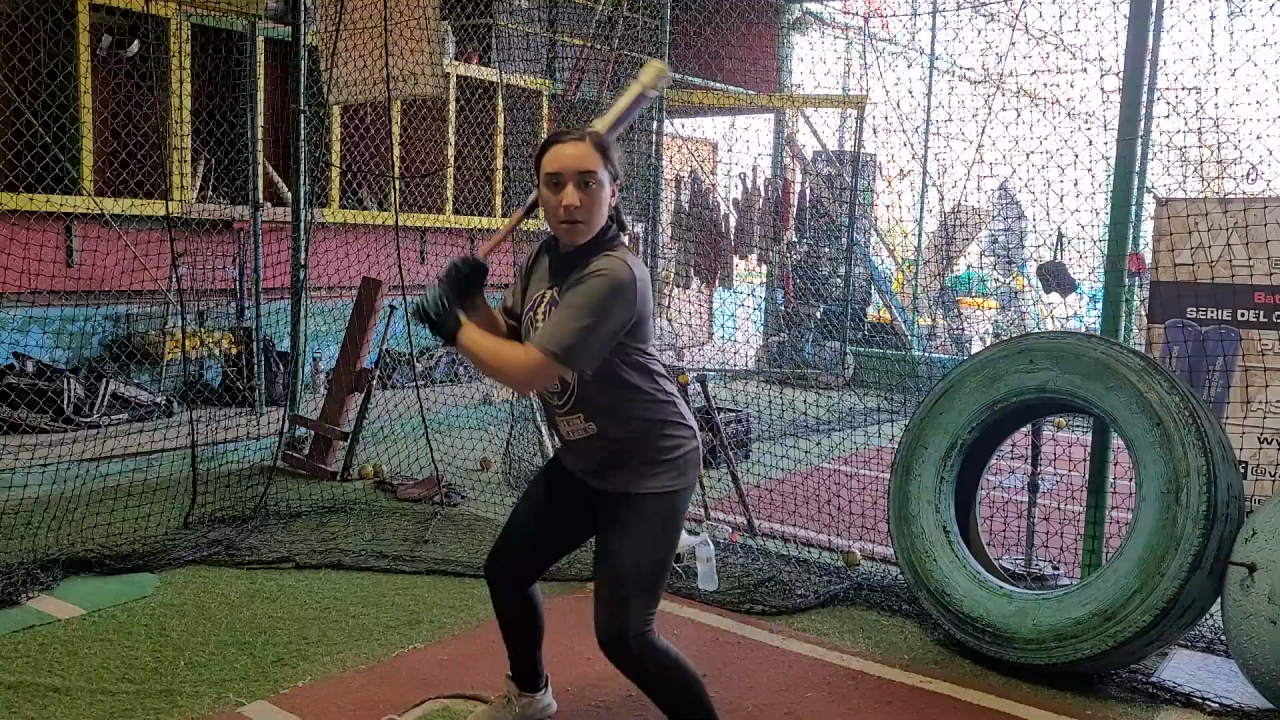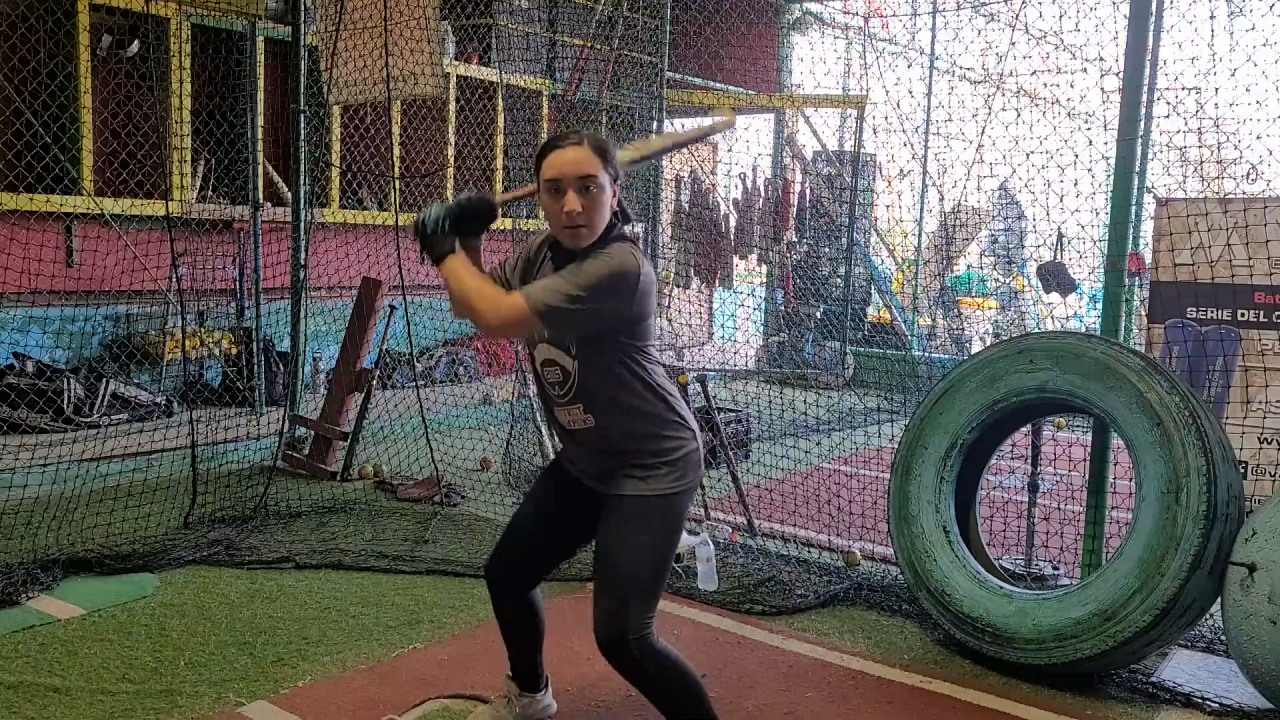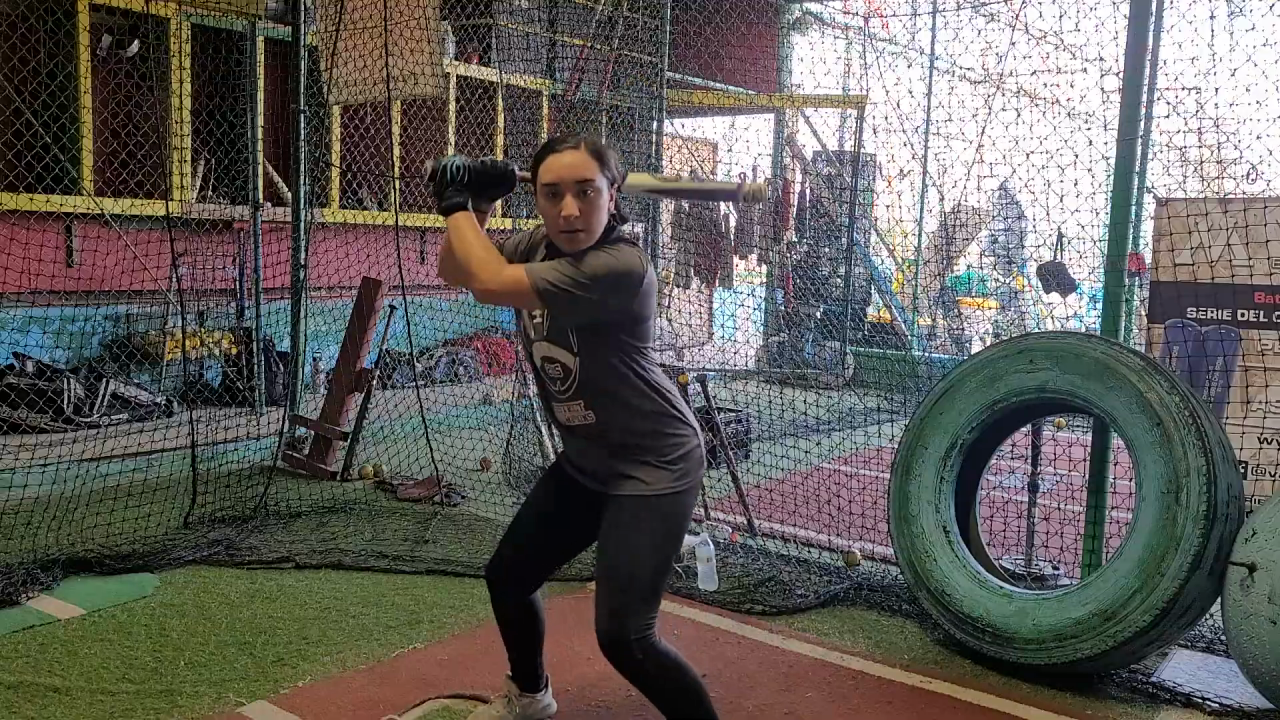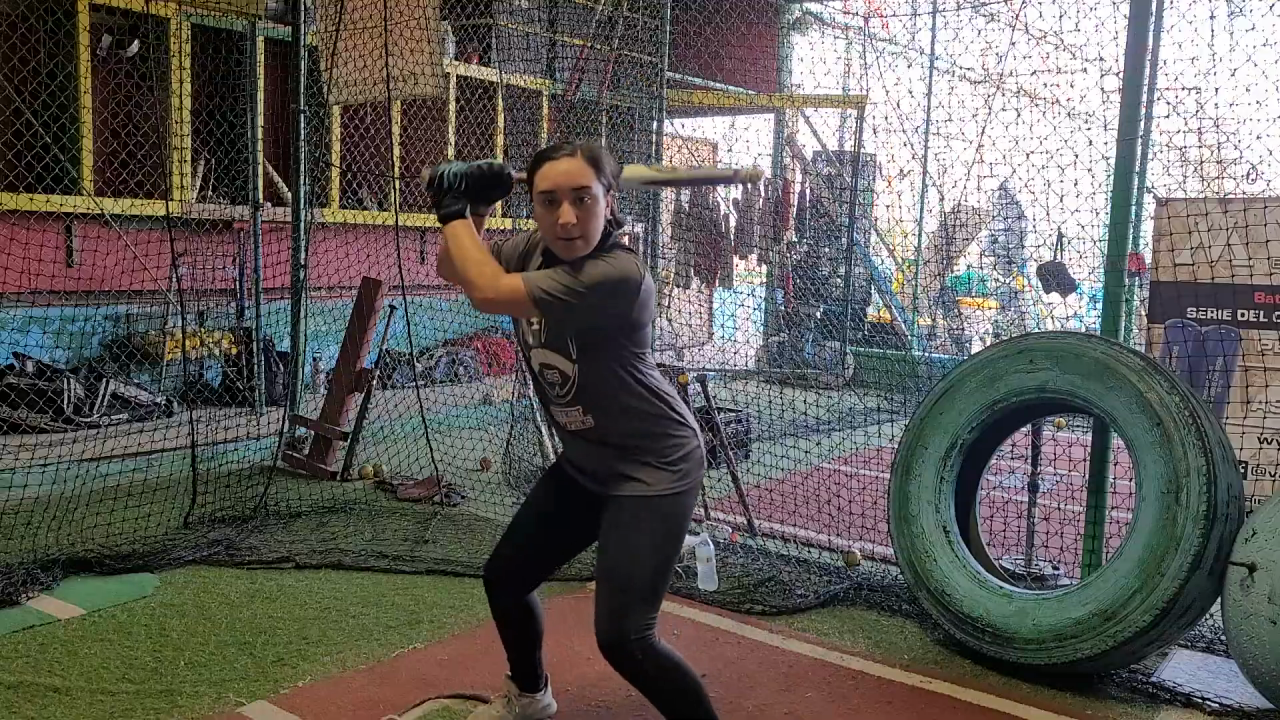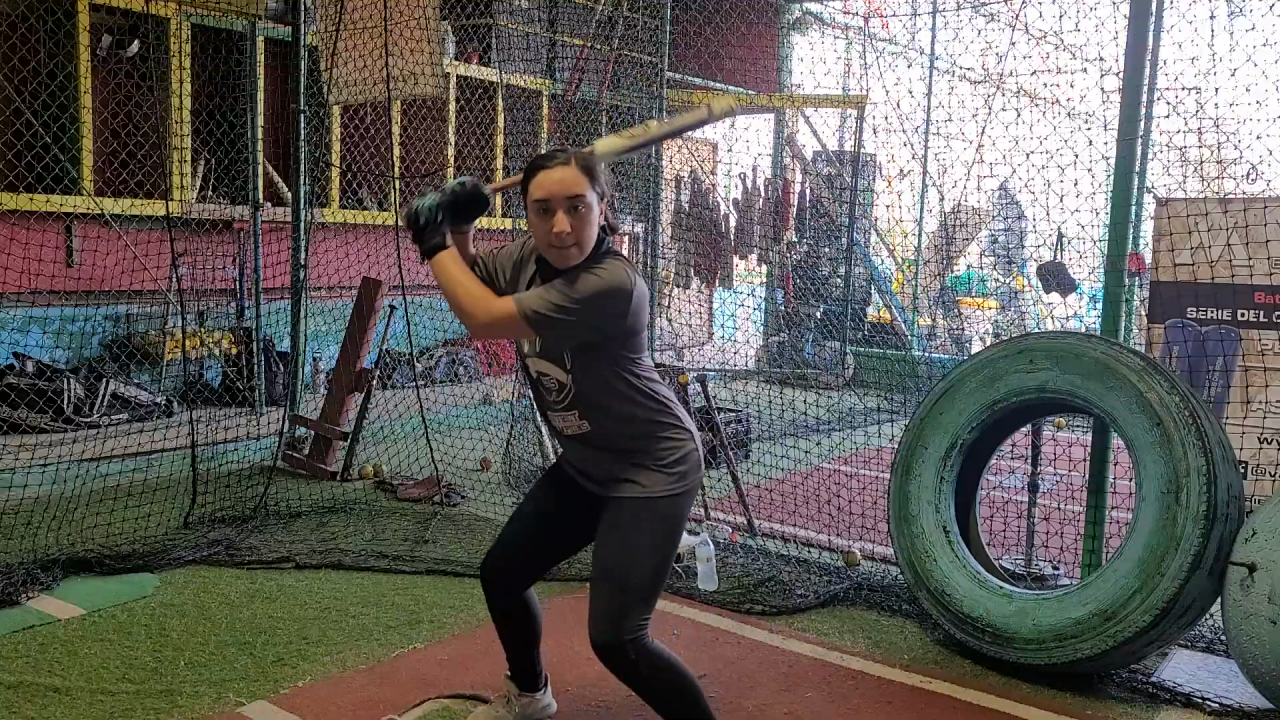
dt=0.1s
person 1, frame 1
left shoulder: (614, 275)
right shoulder: (543, 256)
left elbow: (532, 372)
right elbow: (509, 339)
left wrist: (455, 327)
right wrist: (466, 297)
left hip: (650, 466)
right hip: (582, 460)
left knee: (622, 634)
right knee: (505, 571)
person 1, frame 2
left shoulder: (620, 269)
right shoulder: (545, 252)
left elbow: (496, 316)
right elbow: (486, 298)
left wrist: (442, 245)
right wrist: (465, 236)
left hip: (651, 467)
right hip: (584, 460)
left knee: (622, 635)
right knee: (505, 574)
person 1, frame 3
left shoulder: (622, 267)
right shoulder: (541, 245)
left elbow: (491, 284)
right elbow: (455, 271)
left wrist: (453, 202)
right wrist: (475, 200)
left hip: (652, 468)
right hip: (584, 463)
left knee: (623, 637)
right knee: (507, 577)
person 1, frame 4
left shoulder: (619, 274)
right shoulder: (537, 249)
left elbow: (488, 293)
right elbow: (452, 271)
left wrist: (450, 209)
right wrist: (472, 205)
left hip: (652, 469)
right hip: (585, 464)
left knee: (623, 638)
right knee: (504, 577)
person 1, frame 5
left shoulder: (612, 284)
right shoulder: (528, 257)
left elbow: (485, 319)
right elbow: (464, 275)
left wrist: (432, 239)
right wrist: (456, 225)
left hip: (654, 470)
right hip: (587, 465)
left knee: (616, 638)
right knee: (501, 573)
